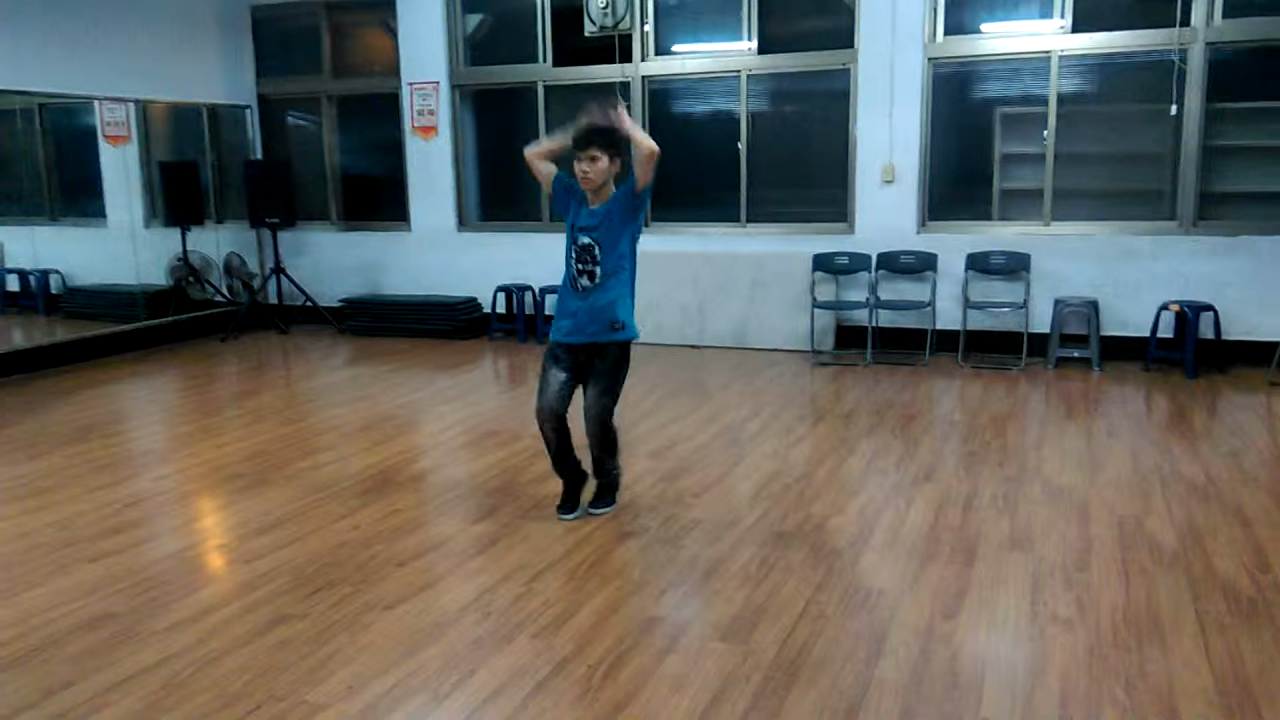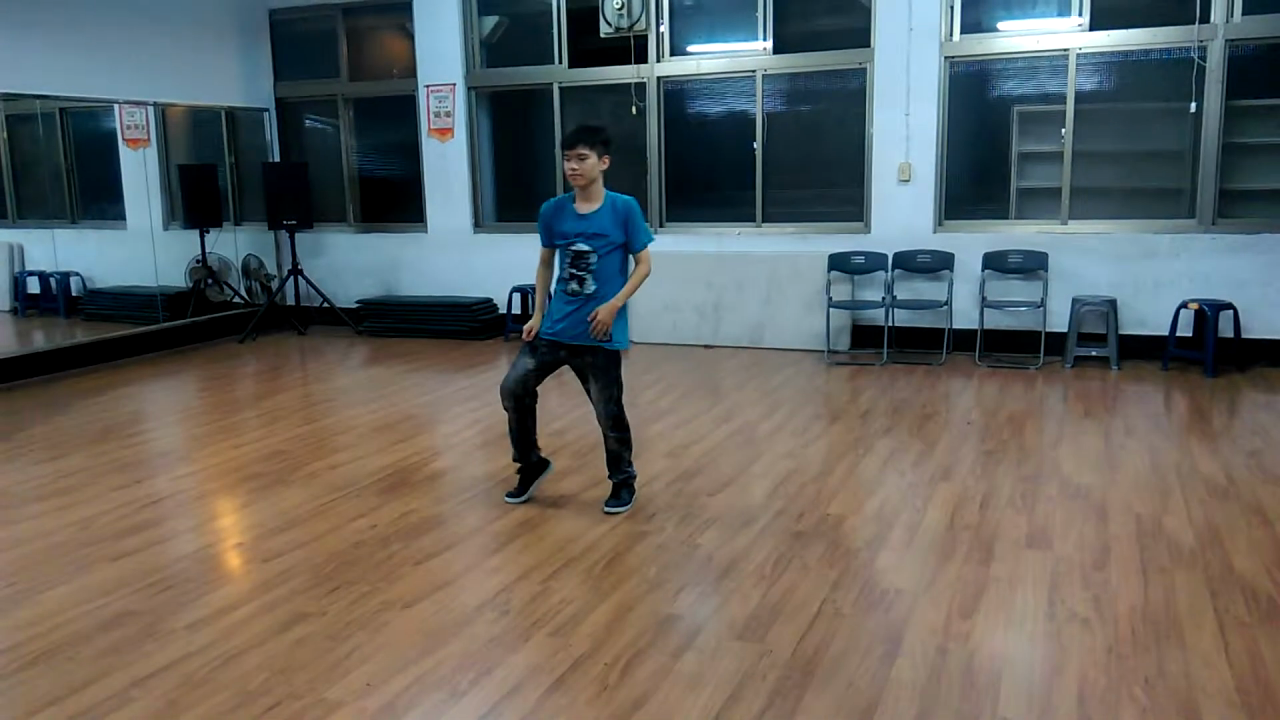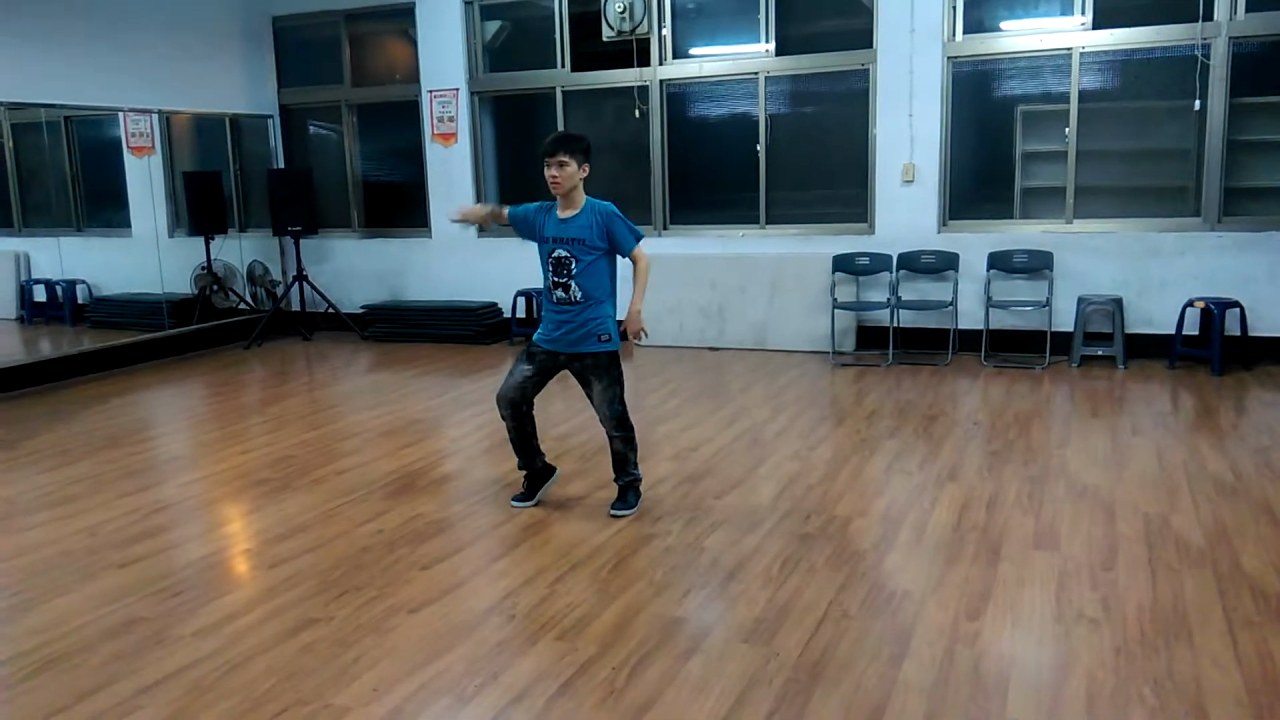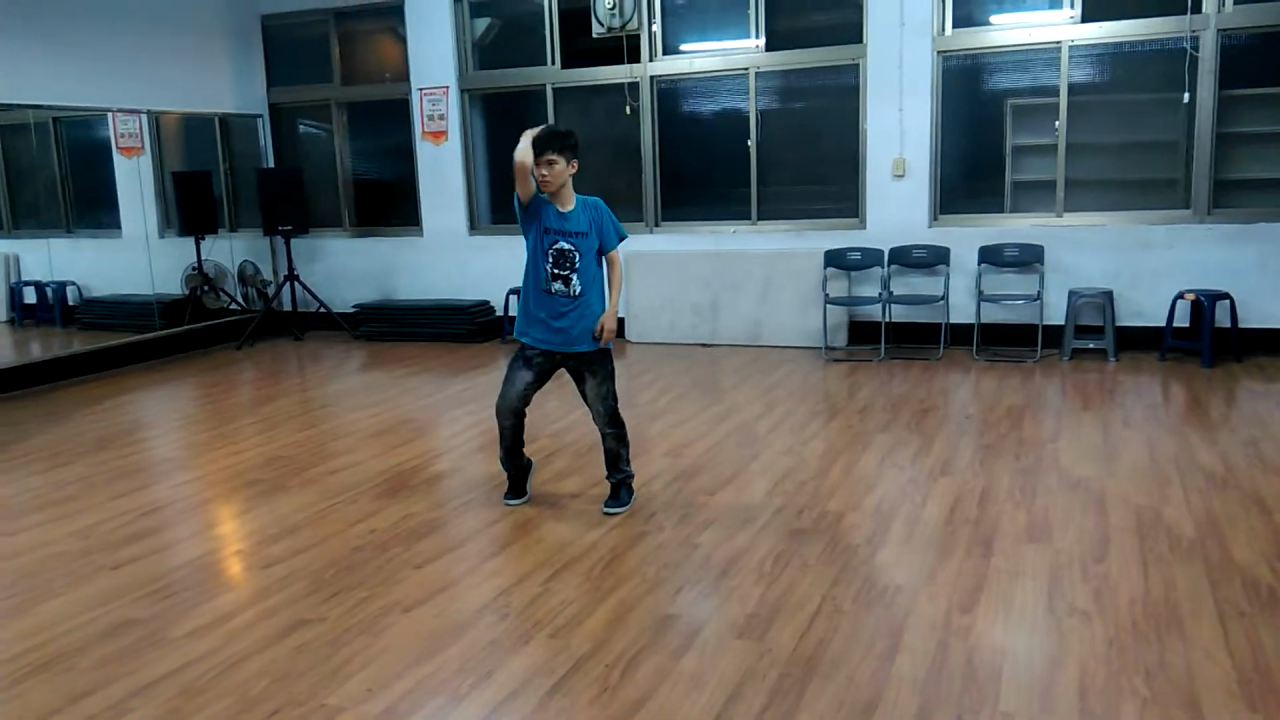
dt=1s
person 1, frame 1
left shoulder: (627, 203)
right shoulder: (571, 199)
left elbow: (650, 153)
right elbow: (533, 156)
left wrist: (622, 121)
right wrist: (577, 131)
left hip: (609, 333)
right hip: (567, 331)
left knee: (597, 419)
right knee: (548, 411)
left ankle: (608, 481)
right ankle: (571, 480)
person 1, frame 2
left shoulder: (625, 209)
right shoulder: (553, 210)
left elbow: (644, 264)
left wrist: (614, 305)
right wrist: (538, 314)
left hip: (599, 331)
right hip: (555, 327)
left knee: (608, 412)
right knee: (513, 388)
left ankle: (623, 481)
right ankle: (531, 465)
person 1, frame 3
left shoulder: (603, 214)
right shoulder: (539, 215)
left elbow: (640, 259)
right elbow: (498, 216)
left wrist: (635, 308)
right wrist: (479, 212)
left hip: (594, 338)
right hip: (550, 335)
left knee: (612, 415)
right knee: (510, 398)
left ankle: (629, 483)
right ankle: (537, 471)
person 1, frame 4
left shoulder: (595, 210)
right shoulder: (532, 207)
left elbow: (614, 261)
right elbow: (521, 165)
left wrist: (611, 311)
right wrist: (529, 136)
left hip: (587, 336)
right hip: (538, 335)
left knee: (605, 413)
right knee: (508, 406)
left ankle: (621, 482)
right ankle: (517, 472)
